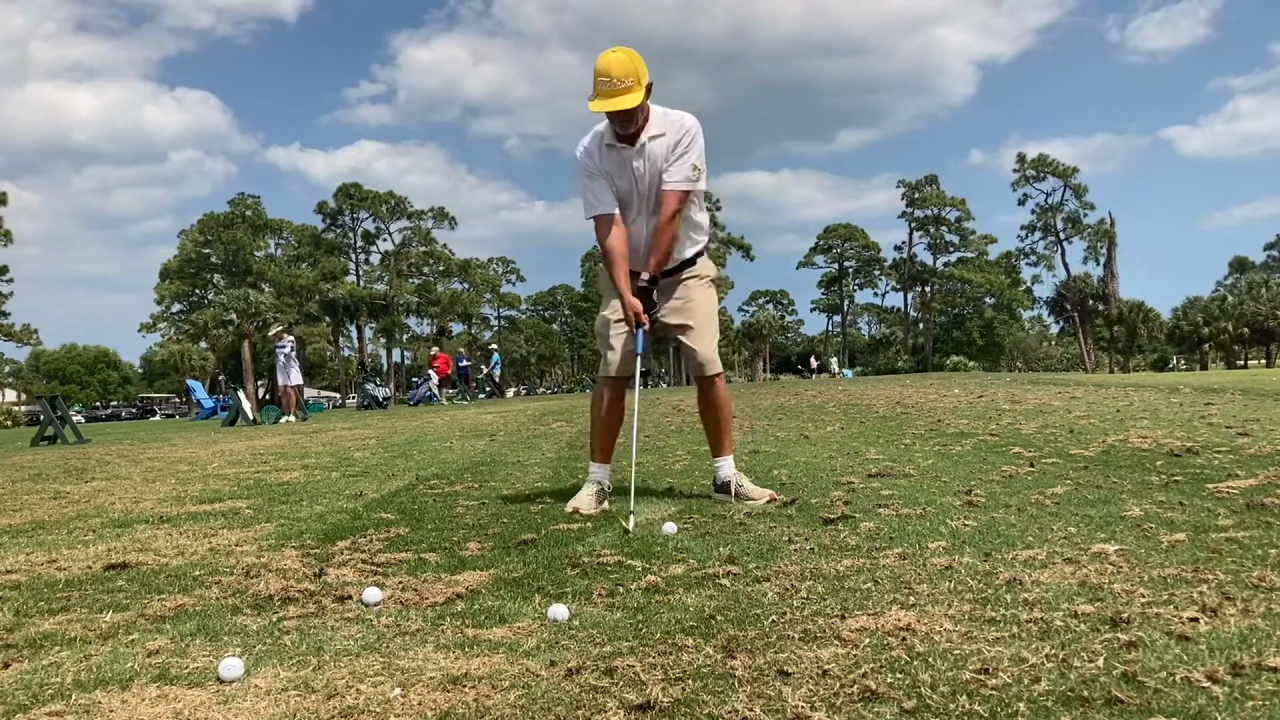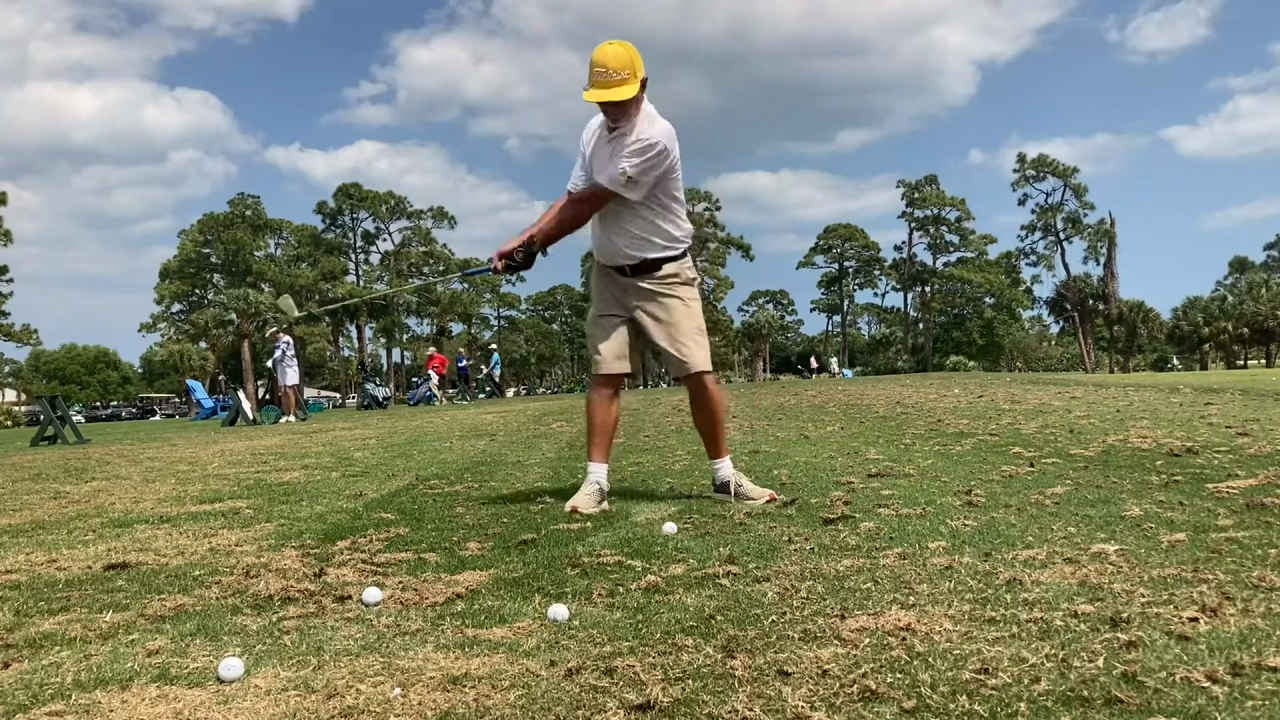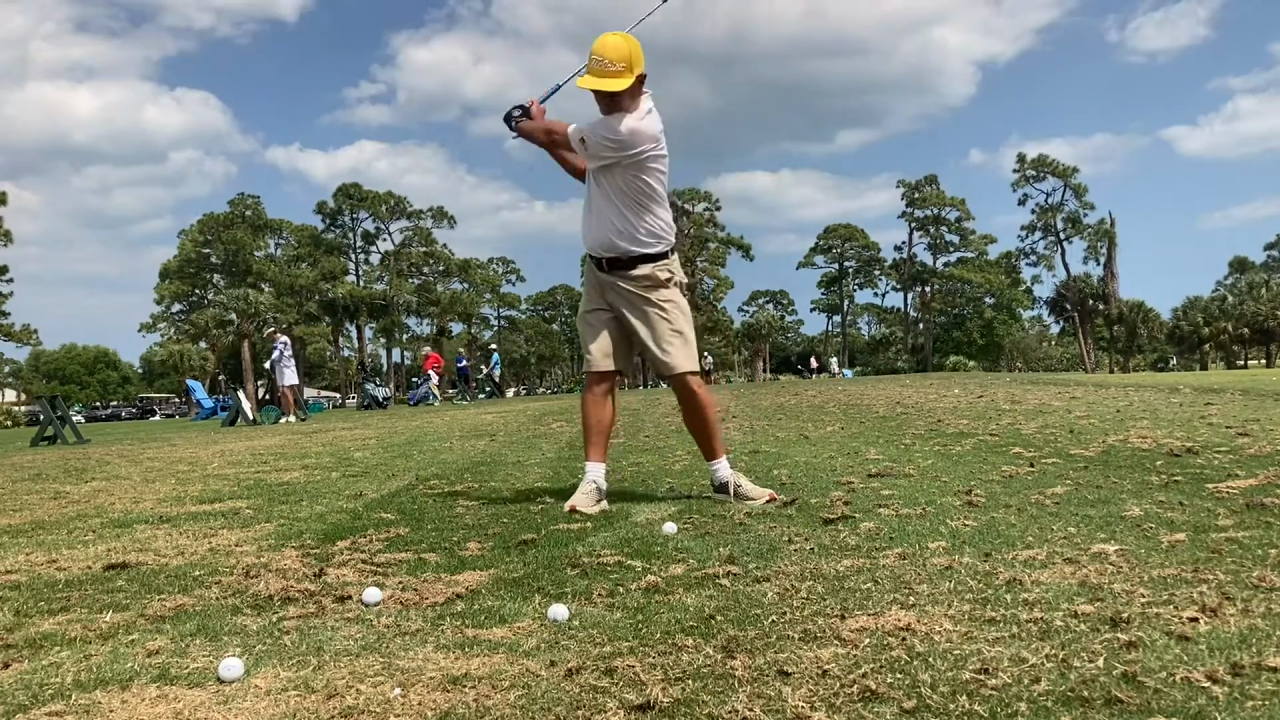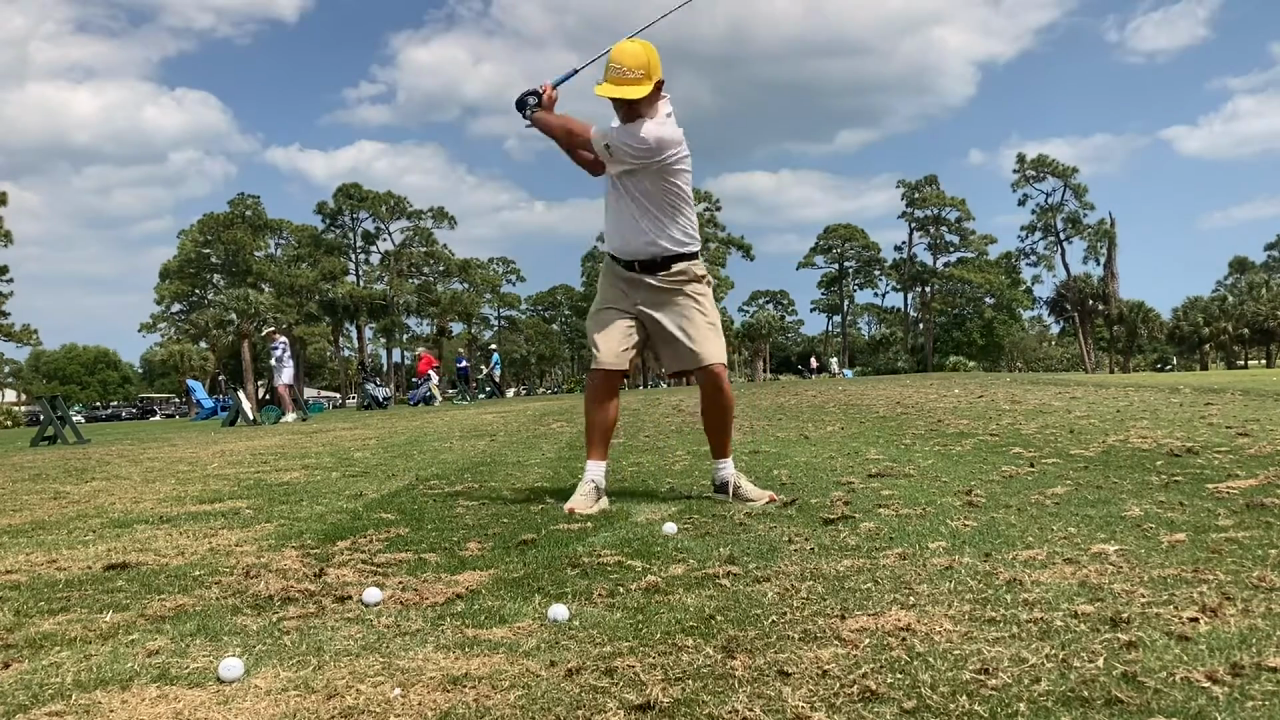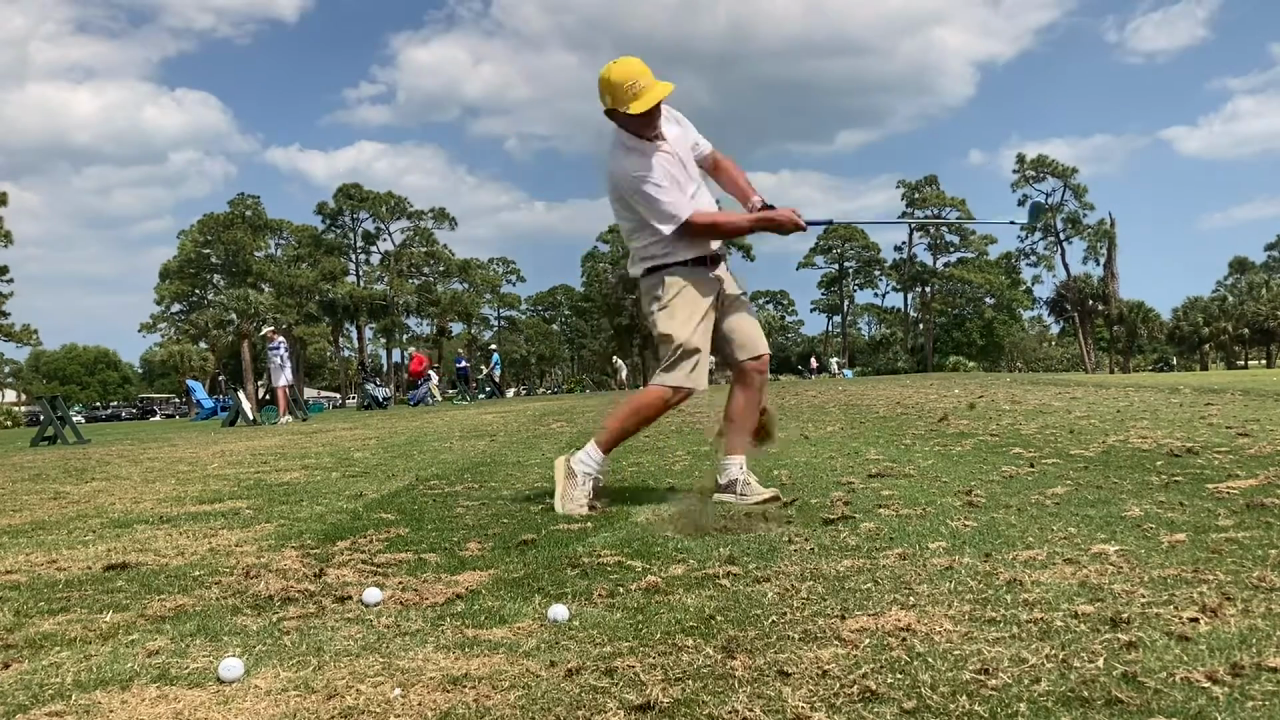
dt=0.3s
person 1, frame 1
left shoulder: (683, 130)
right shoulder: (590, 150)
left elbow: (670, 212)
right elbow: (609, 226)
left wrist: (652, 278)
right wrist: (625, 291)
left hip: (686, 269)
right hip: (624, 273)
left knee: (709, 370)
right knee: (612, 372)
left ankle: (726, 475)
right ankle: (597, 481)
person 1, frame 2
left shoulder: (654, 137)
right shoulder: (596, 129)
left elbow: (590, 202)
right elbow: (572, 198)
left wrist: (533, 243)
right wrist: (524, 241)
left hip: (664, 273)
right hip: (610, 274)
left knee: (698, 372)
right knee: (604, 374)
left ankle: (724, 474)
right ankle: (596, 481)
person 1, frame 3
left shoulder: (631, 130)
right shoulder: (621, 114)
left elbow: (549, 133)
right elbow: (585, 169)
left wrist: (525, 121)
right wrist: (541, 130)
left hip: (647, 273)
right hip: (599, 270)
left knee: (683, 375)
right knee: (598, 373)
left ankle: (722, 475)
right ankle: (593, 481)
person 1, frame 4
left shoulder: (658, 135)
right shoulder: (631, 120)
left elbow: (582, 138)
right elbow: (594, 162)
left wrist: (538, 114)
right wrist: (548, 116)
left hip: (675, 275)
right hip: (622, 273)
left knee: (713, 371)
right knee: (605, 372)
left ankle: (725, 475)
right ankle: (593, 480)
person 1, frame 5
left shoulder: (669, 118)
right shoulder: (629, 168)
left elbow: (718, 163)
right elbow: (697, 224)
left wrist: (754, 201)
right wrist: (765, 222)
left hip: (711, 270)
right hip: (671, 278)
left knee: (752, 361)
right knee: (675, 384)
left ankle: (733, 476)
right ankle: (584, 463)
